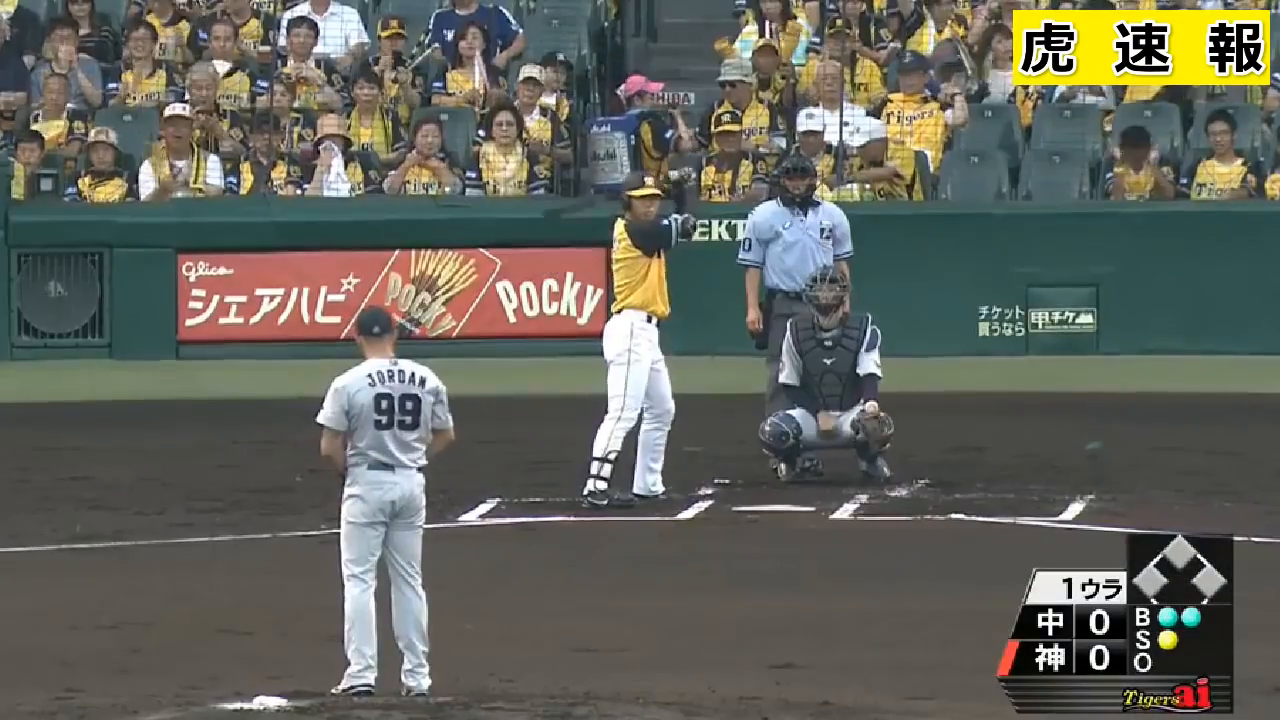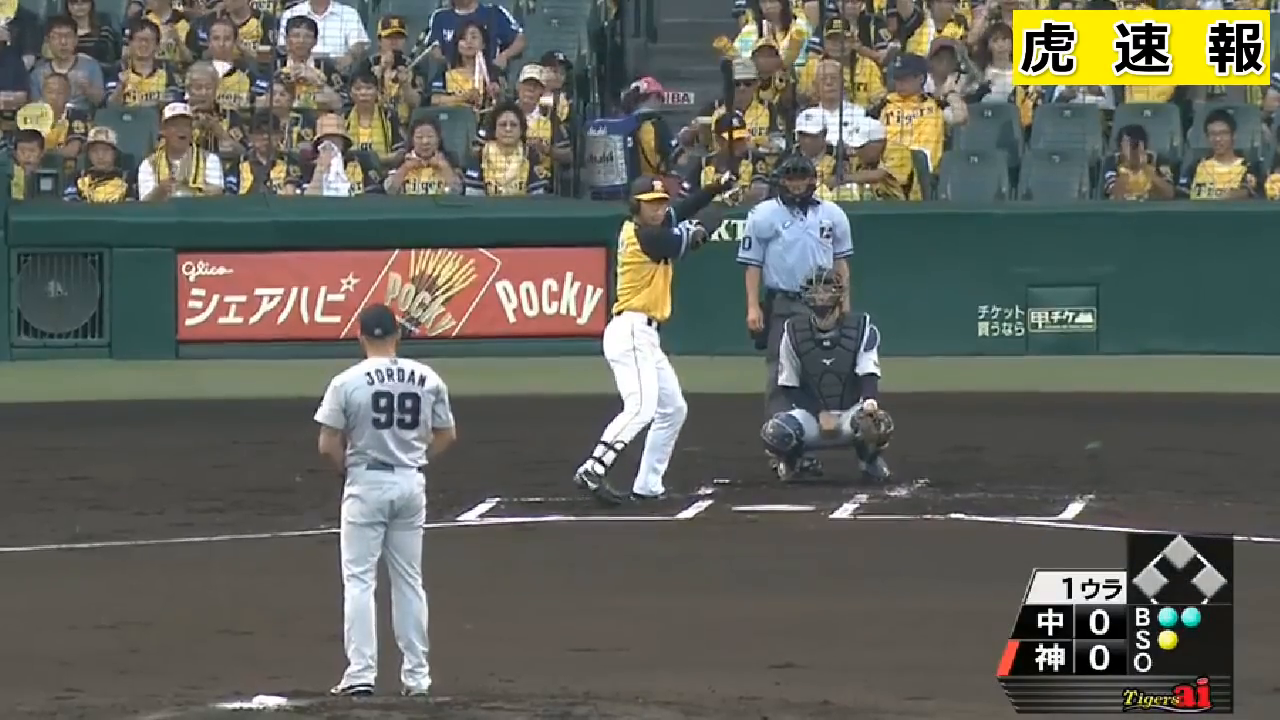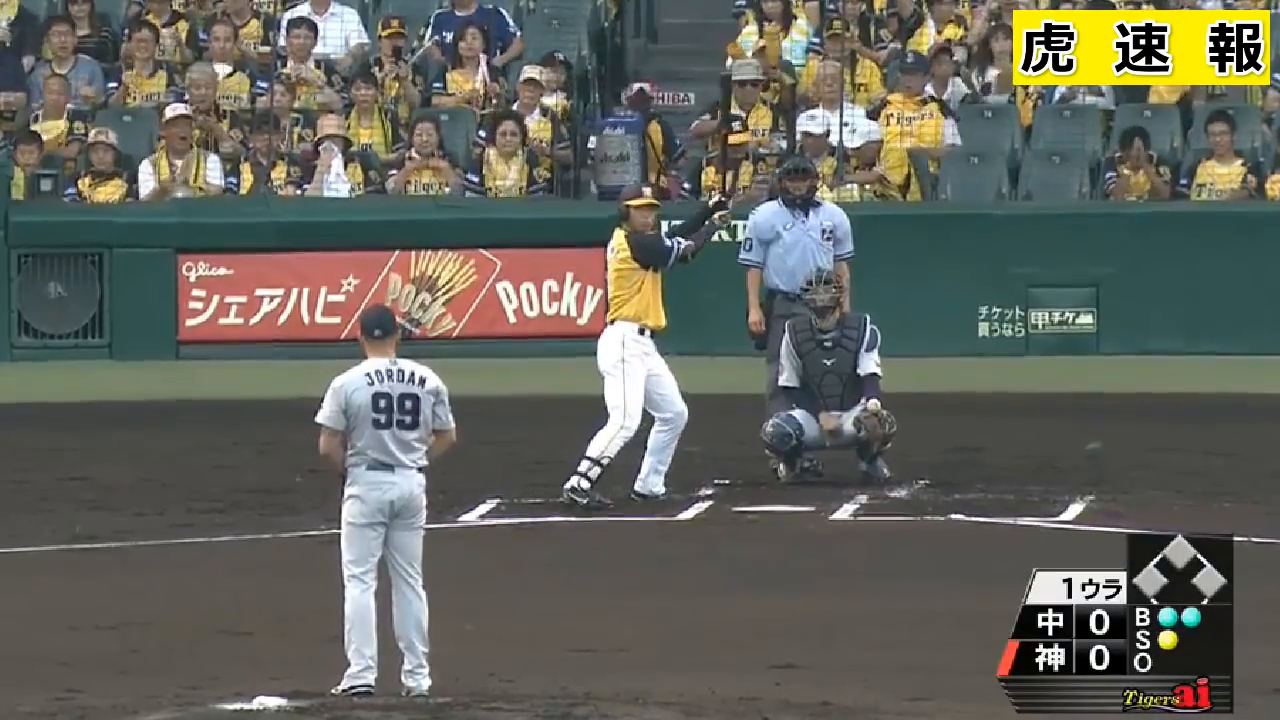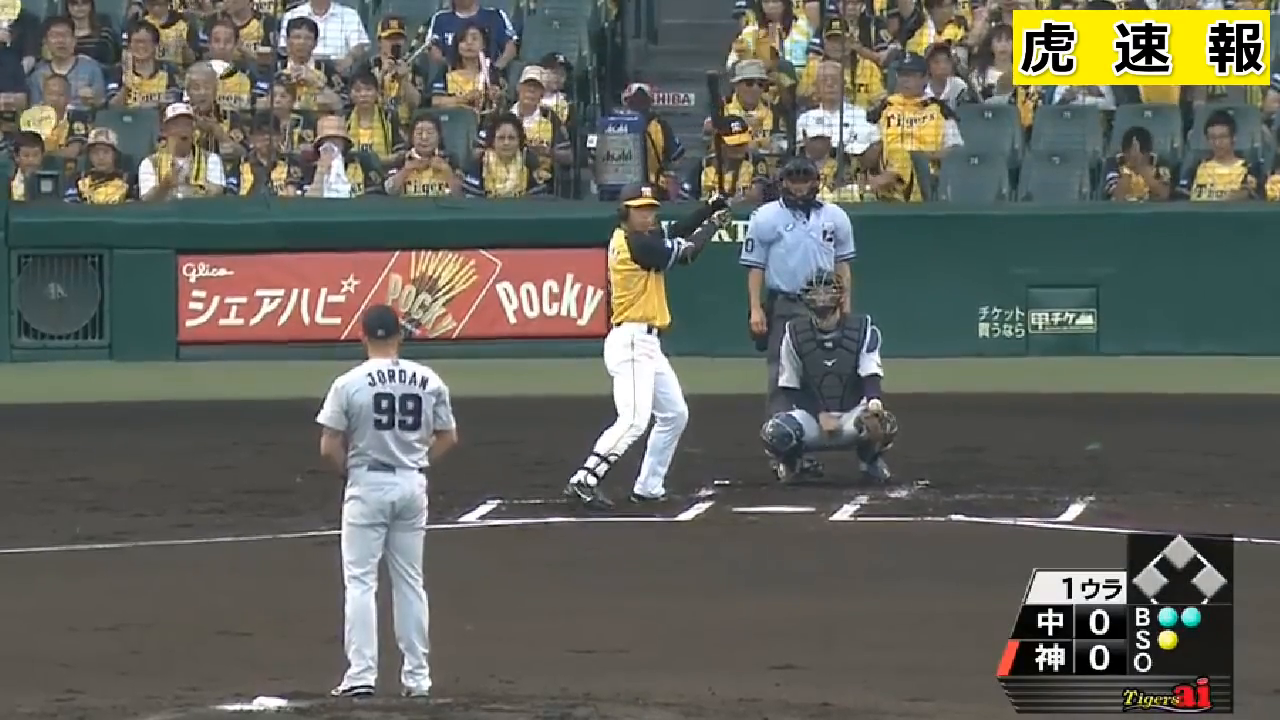
dt=0.5s
person 1, frame 1
left shoulder: (348, 383)
right shoulder: (427, 379)
left elbow: (329, 447)
right elbow: (445, 435)
left wrist: (350, 471)
left hip: (366, 485)
right hip: (411, 484)
left knee: (359, 580)
right knee: (409, 580)
left ankle: (361, 674)
right ankle: (417, 676)
person 1, frame 2
left shoulder: (347, 381)
right shoulder: (428, 378)
left elbow: (328, 445)
right elbow: (447, 435)
left wrist: (347, 470)
left hip: (366, 484)
right hip: (411, 484)
left knee: (359, 580)
right knee: (409, 580)
left ankle: (361, 673)
right ankle: (417, 675)
person 1, frame 3
left shoulder: (347, 383)
right shoulder: (427, 379)
left elbow: (328, 446)
right elbow: (447, 436)
left wrist: (348, 471)
left hip: (366, 484)
right hip: (411, 484)
left knee: (359, 580)
right knee: (410, 581)
left ankle: (361, 674)
right ankle: (417, 676)
person 1, frame 4
left shoulder: (348, 383)
right shoulder: (429, 380)
left elbow: (329, 447)
right elbow: (448, 437)
left wrist: (349, 473)
left hip: (367, 486)
right hip: (412, 486)
left knee: (360, 582)
right knee: (410, 582)
left ankle: (361, 675)
right ankle: (417, 677)
person 2, frame 1
left shoulder: (643, 228)
right shoulder: (633, 231)
left elbow: (679, 223)
right elbow: (685, 227)
left wrist: (678, 189)
right wrist: (684, 218)
left hip: (646, 330)
right hip: (631, 329)
left knee: (661, 412)
right knee: (623, 413)
left ankle: (648, 485)
right ankle: (595, 488)
person 2, frame 2
left shoulder: (649, 229)
right shoulder: (645, 236)
left elbow: (682, 211)
right elbow: (695, 236)
left wrist: (718, 187)
left hip: (645, 334)
right hip: (630, 332)
left knee: (674, 410)
right knee: (641, 408)
left ankle: (648, 485)
right ankle: (592, 471)
person 2, frame 3
left shoulder: (635, 240)
right shoulder: (634, 243)
left elbow: (673, 239)
right elbow: (685, 250)
left wrist: (708, 210)
right wrist: (714, 224)
left hip: (642, 342)
right hip: (624, 341)
left knee: (674, 414)
right knee: (625, 421)
left ankle: (649, 485)
right ankle: (578, 486)
person 2, frame 4
left shoulder: (637, 238)
right shoulder: (634, 243)
left elbow: (672, 236)
right elbow: (684, 252)
left wrist: (707, 209)
right wrist: (713, 224)
left hip: (647, 341)
right hip: (631, 341)
left knee: (675, 415)
right knee: (634, 420)
left ankle: (648, 488)
right ankle: (583, 481)
person 3, frame 1
left shoulder: (833, 214)
right shoulder: (764, 215)
left elbow: (841, 262)
right elbow: (753, 265)
right wrist: (752, 307)
right hip: (781, 306)
right knee: (780, 375)
person 3, frame 2
left shoulder: (832, 214)
right shoulder: (763, 215)
left elbow: (840, 262)
right elbow: (752, 264)
left wrist: (844, 304)
right wrist: (753, 306)
right hip: (780, 306)
right knee: (780, 376)
person 3, frame 3
left shoulder: (834, 216)
right shoulder: (764, 217)
left elbow: (841, 266)
right elbow: (753, 266)
left wrist: (844, 309)
right wrist: (754, 310)
right hip: (780, 309)
right knee: (780, 379)
person 3, frame 4
left shoulder: (835, 217)
right shoulder: (765, 217)
left elbow: (842, 264)
right elbow: (755, 266)
left wrist: (845, 309)
right wrist: (755, 309)
right hip: (782, 308)
right knee: (781, 377)
person 4, frame 1
left shoulder: (864, 329)
right shoulder: (796, 330)
left elbow: (869, 375)
right elbow: (789, 385)
left wrist: (871, 404)
right wrist: (819, 414)
left hip: (851, 413)
right hip: (811, 413)
left knee: (877, 424)
right knee: (772, 431)
left ankle: (870, 459)
right ankle: (793, 461)
person 4, frame 2
left shoulder: (861, 328)
right shoulder: (794, 331)
left elbow: (868, 375)
right elbow: (790, 386)
left wrist: (870, 402)
right wrist: (820, 414)
left hip: (851, 412)
right hip: (811, 413)
left knee: (879, 423)
right knee: (774, 432)
left ankle: (869, 458)
right ankle: (793, 461)
person 4, frame 3
left shoulder: (862, 328)
right shoulder: (794, 332)
left elbow: (870, 375)
right elbow: (790, 387)
left wrist: (873, 402)
right wrist: (821, 415)
left hip: (852, 414)
right hip: (812, 414)
left knee: (882, 423)
right knee: (774, 432)
left ankle: (869, 458)
right ankle: (794, 461)
person 4, frame 4
left shoulder: (863, 329)
right shoulder: (795, 333)
left elbow: (871, 375)
right elbow: (790, 388)
left wrist: (874, 402)
right wrist: (821, 416)
left hip: (852, 414)
right hip: (812, 414)
left knee: (884, 423)
right knee: (774, 432)
left ankle: (869, 458)
right ankle: (793, 462)
